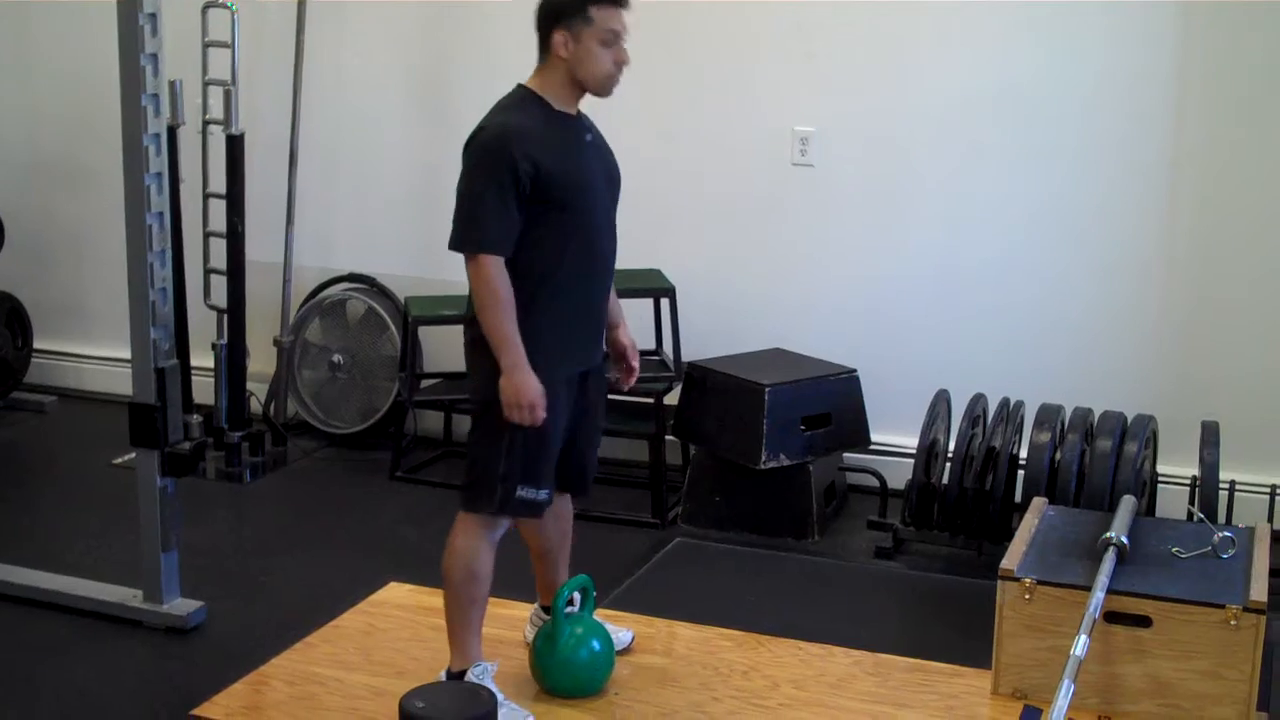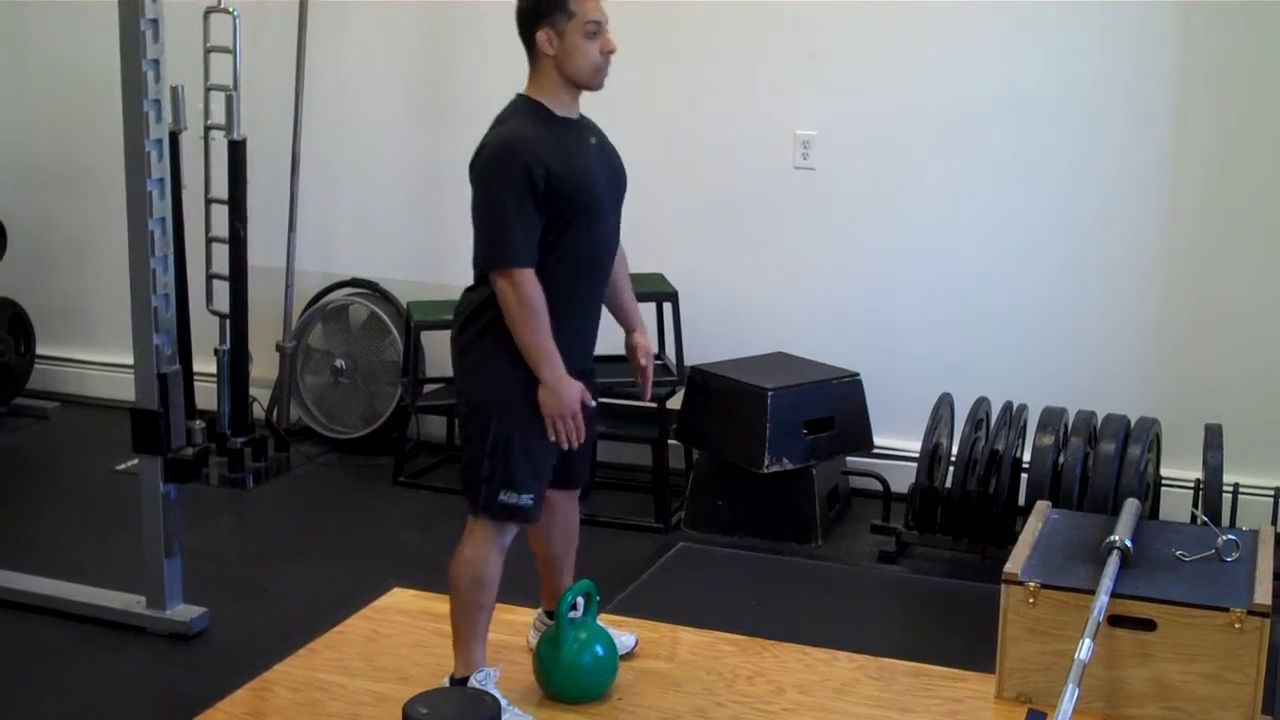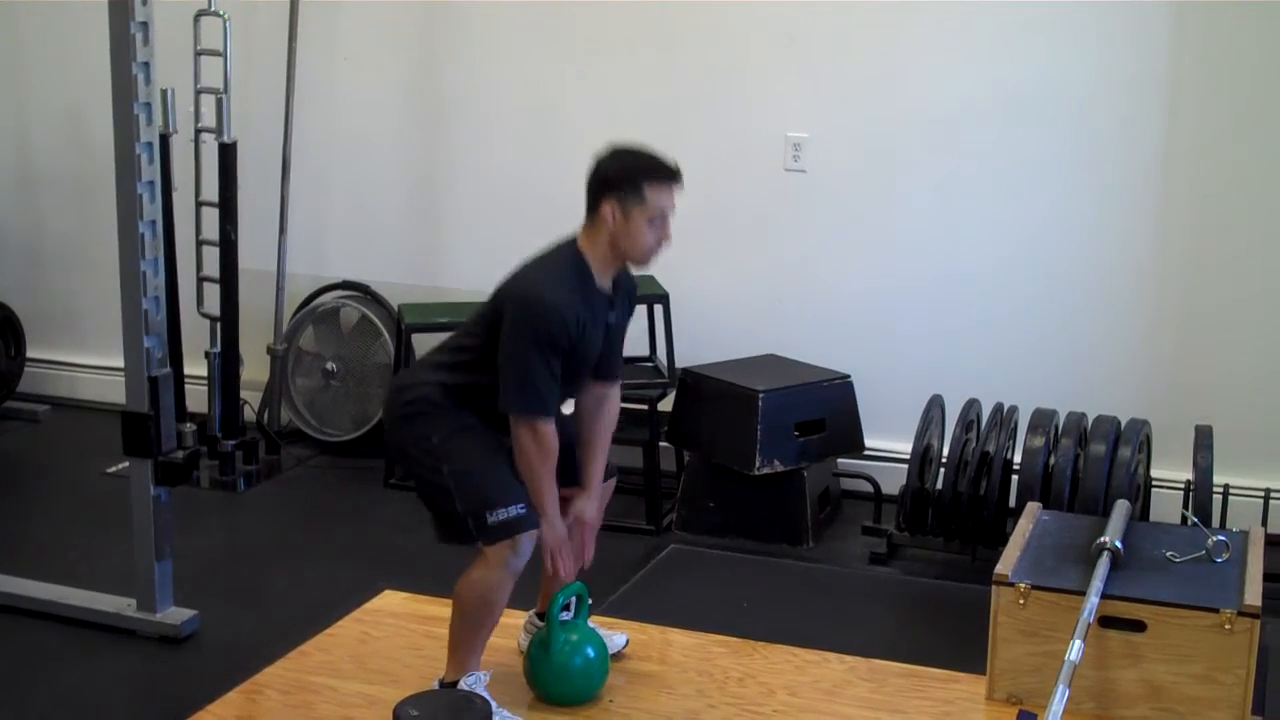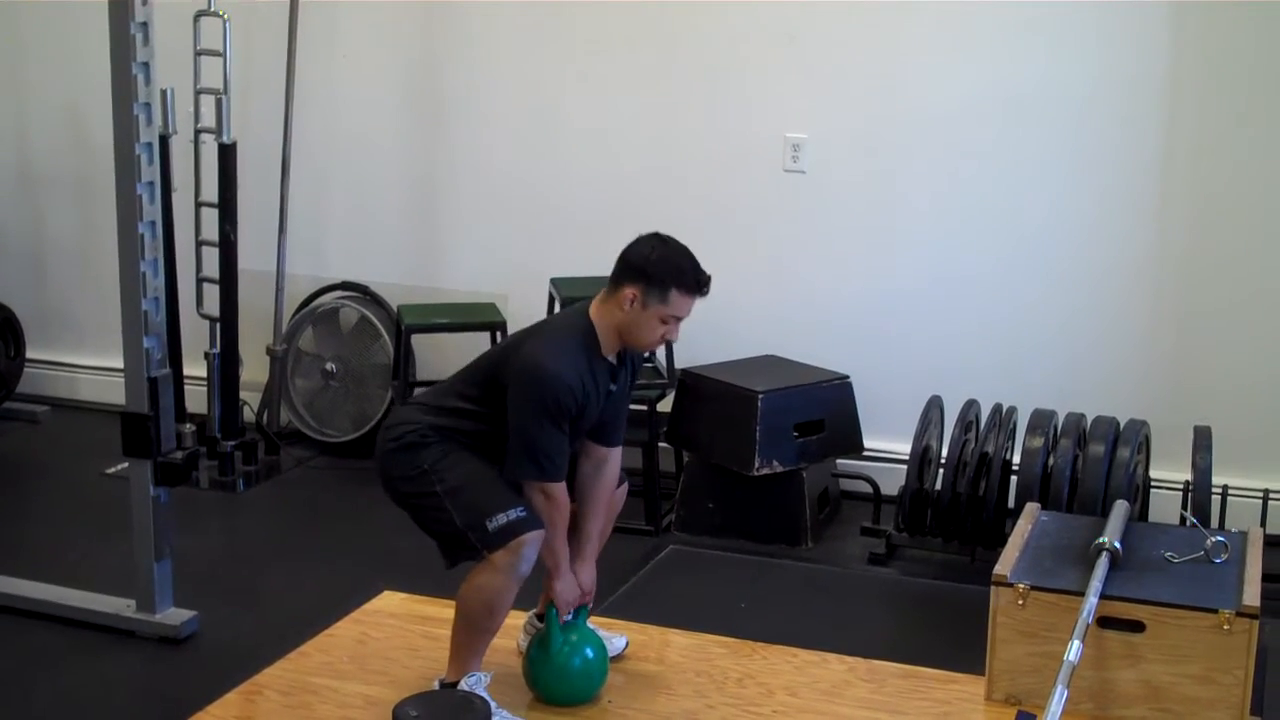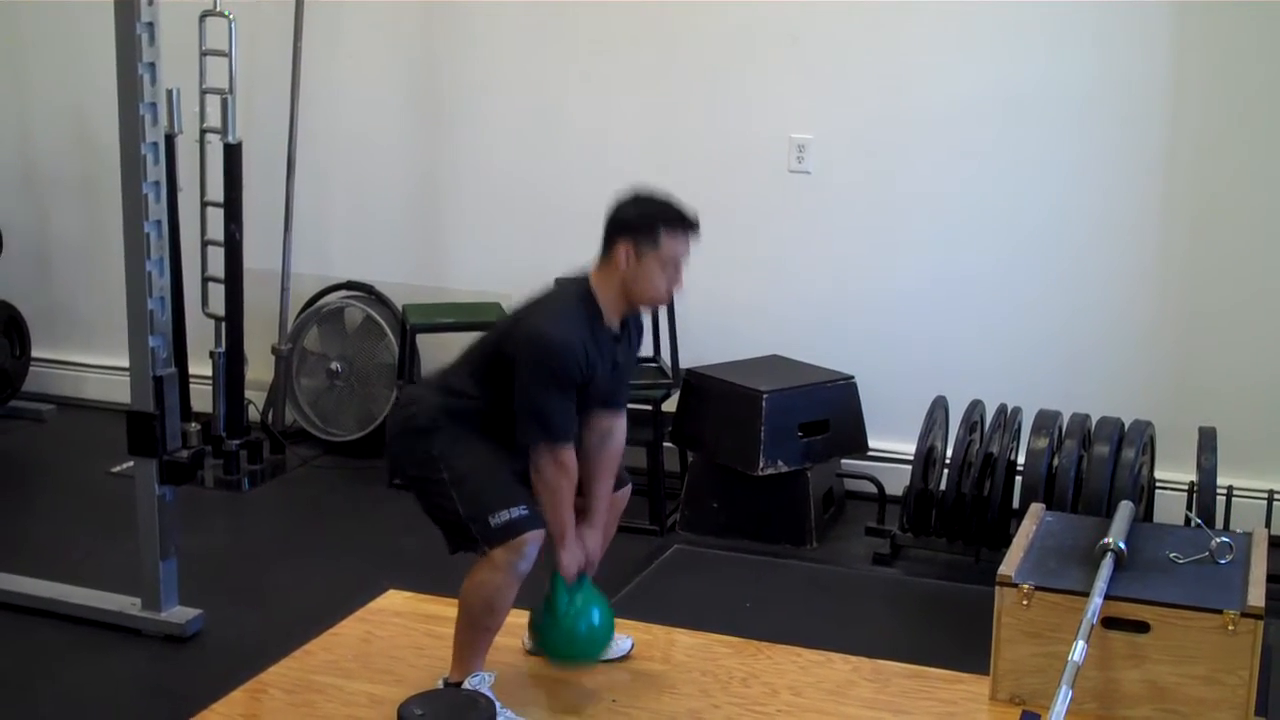
dt=0.5s
person 1, frame 1
left shoulder: (582, 131)
right shoulder: (507, 137)
right elbow: (485, 260)
left wrist: (615, 325)
right wrist: (513, 367)
left hip: (578, 355)
right hip: (527, 363)
left knee: (556, 490)
right knee: (489, 511)
left ankle: (554, 613)
person 1, frame 2
left shoulder: (588, 135)
right shoulder: (514, 146)
left elbow: (604, 245)
right elbow: (512, 274)
left wrist: (634, 327)
right wrist: (551, 377)
left hip: (567, 353)
right hip: (512, 360)
left knee: (561, 490)
right knee: (498, 516)
left ankle: (557, 618)
person 1, frame 3
left shoulder: (617, 288)
right shoulder: (543, 298)
left elbow: (601, 391)
right elbow: (531, 427)
left wrist: (587, 493)
right wrist: (547, 519)
left hip: (497, 409)
right hip: (433, 411)
left knee: (599, 482)
right knee: (513, 535)
left ankle: (548, 620)
person 1, frame 4
left shoulder: (621, 351)
right shoulder: (550, 366)
left elbow: (601, 457)
right elbow: (545, 489)
left wrist: (584, 560)
right wrist: (559, 573)
left hip: (495, 444)
right hip: (423, 447)
left knee: (611, 488)
right knee: (518, 541)
left ankle: (548, 621)
person 1, frame 5
left shoulder: (624, 321)
right shoulder: (554, 334)
left elbow: (606, 424)
right elbow: (553, 456)
left wrist: (589, 526)
right wrist: (567, 543)
left hip: (504, 429)
right hip: (438, 432)
left knee: (613, 492)
right knee: (519, 540)
